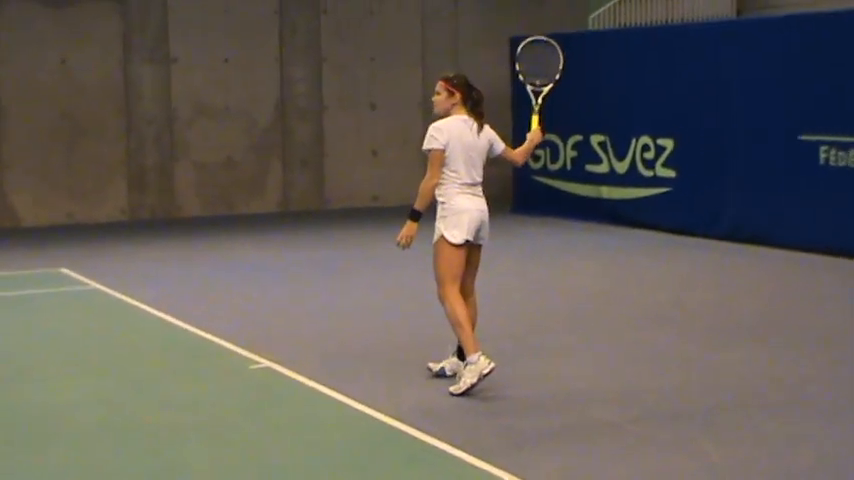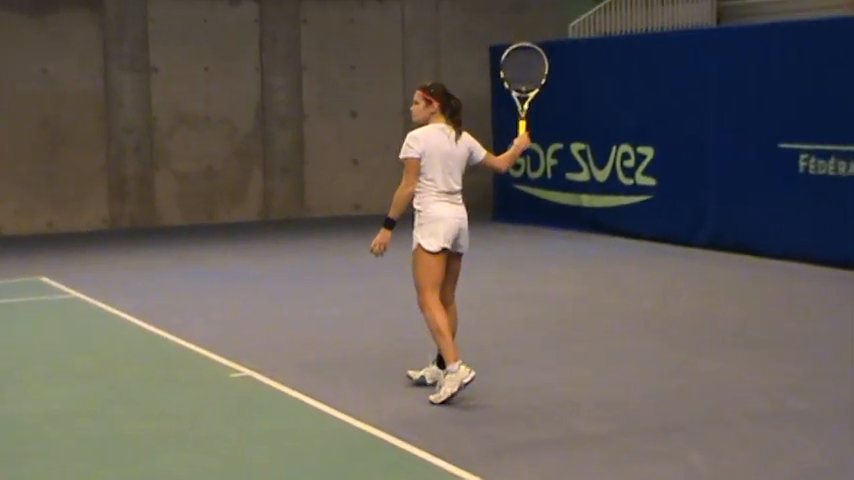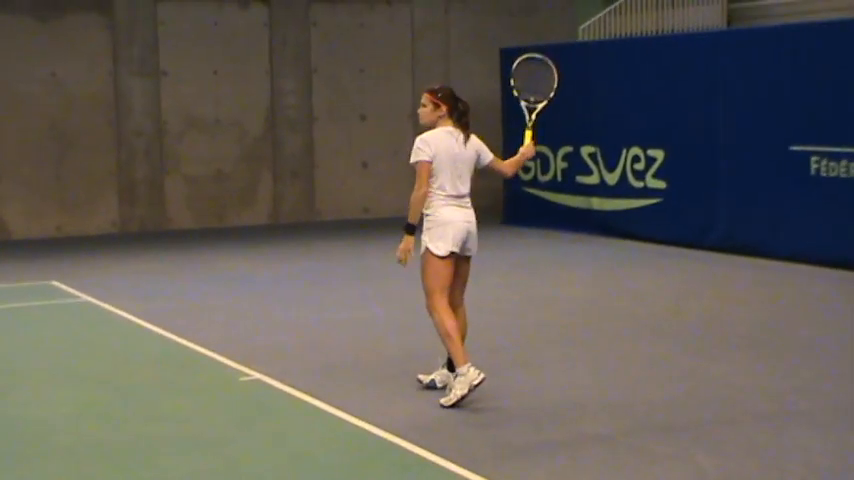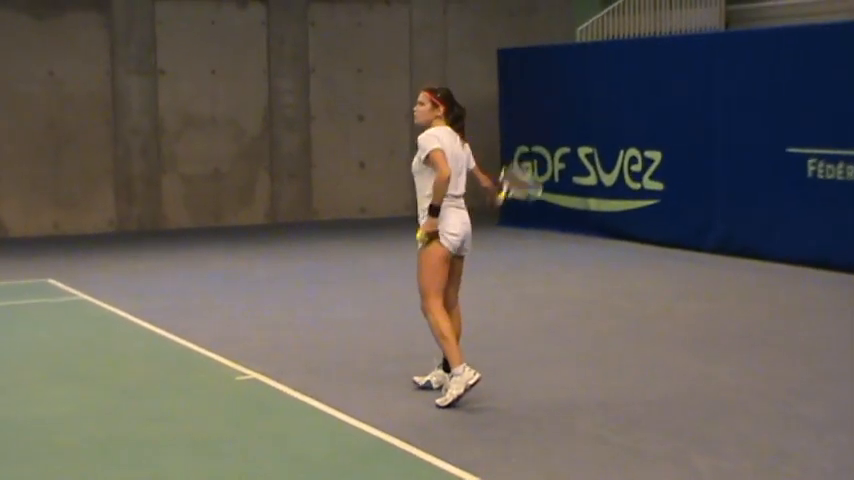
dt=0.3s
person 1, frame 1
left shoulder: (440, 128)
right shoulder: (483, 130)
left elbow: (432, 179)
right elbow: (517, 158)
left wrist: (413, 219)
right wrist: (533, 141)
left hip: (455, 211)
right hip: (478, 209)
left knee: (448, 291)
right knee: (466, 291)
left ankle: (475, 359)
right ankle: (461, 359)
person 1, frame 2
left shoulder: (417, 137)
right shoulder: (463, 138)
left elbow: (408, 188)
right elbow: (501, 164)
left wrist: (387, 227)
right wrist: (519, 146)
left hip: (433, 219)
right hip: (458, 218)
left knee: (429, 300)
right knee: (446, 300)
left ankle: (456, 368)
right ankle: (441, 367)
person 1, frame 3
left shoulder: (426, 140)
right shoulder: (471, 141)
left elbow: (421, 191)
right elbow: (506, 169)
left wrist: (408, 233)
right wrist: (525, 153)
left hip: (441, 223)
right hip: (466, 221)
left knee: (437, 303)
right knee: (456, 302)
left ankle: (465, 371)
right ankle: (451, 370)
person 1, frame 4
left shoulder: (431, 137)
right shoulder: (457, 140)
left elbow: (444, 173)
right elbow: (482, 181)
left wrist: (431, 216)
right wrist: (494, 196)
left hip: (441, 226)
right hip: (458, 224)
left knee: (432, 303)
right knee: (449, 303)
left ankle: (461, 371)
right ankle: (446, 370)
